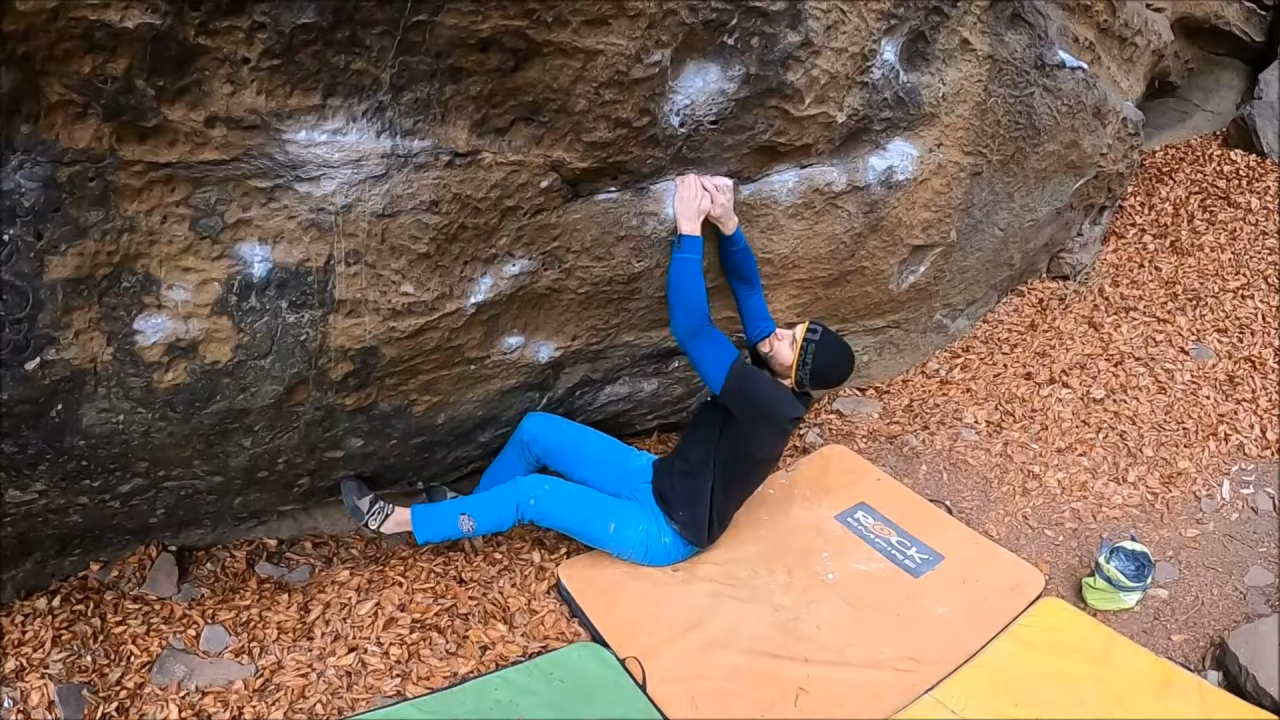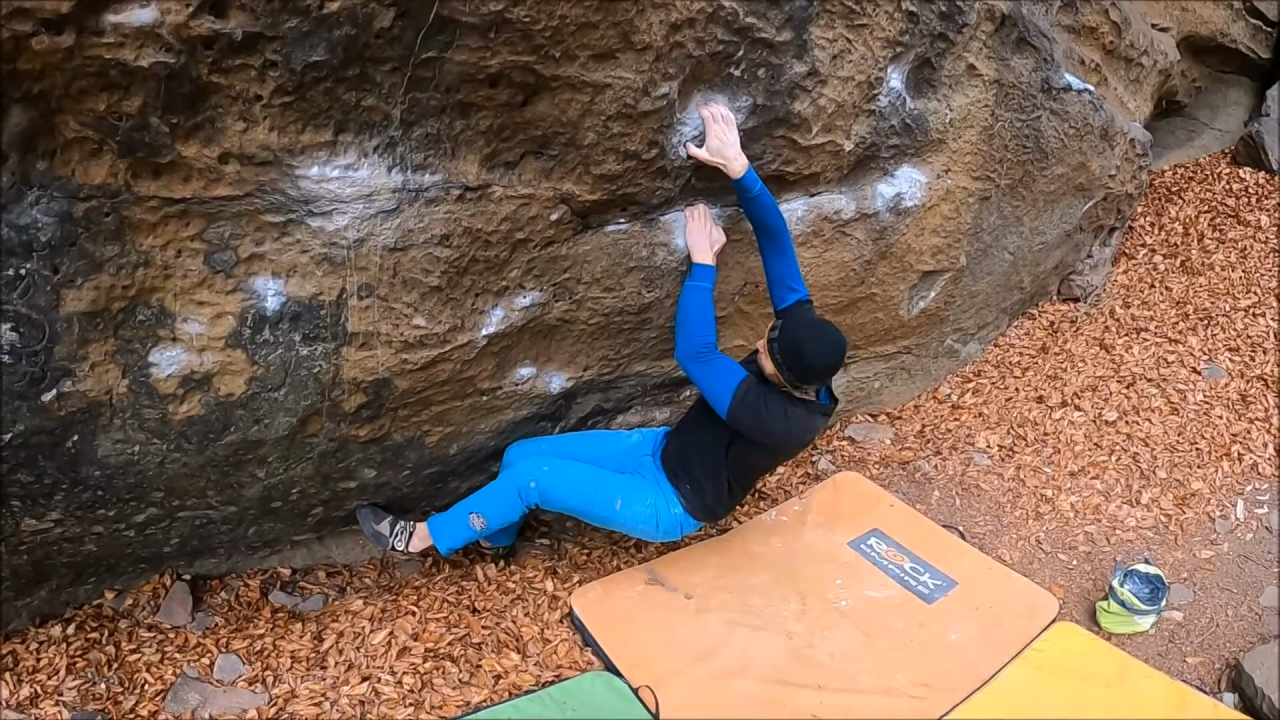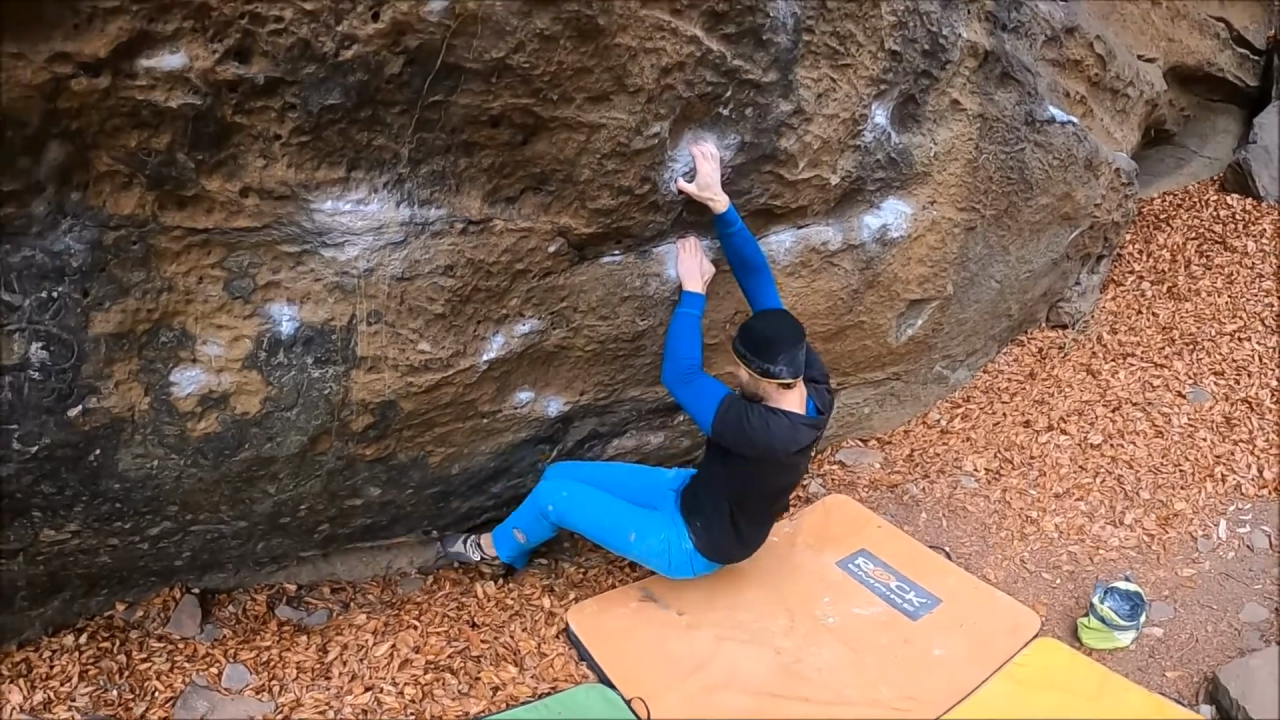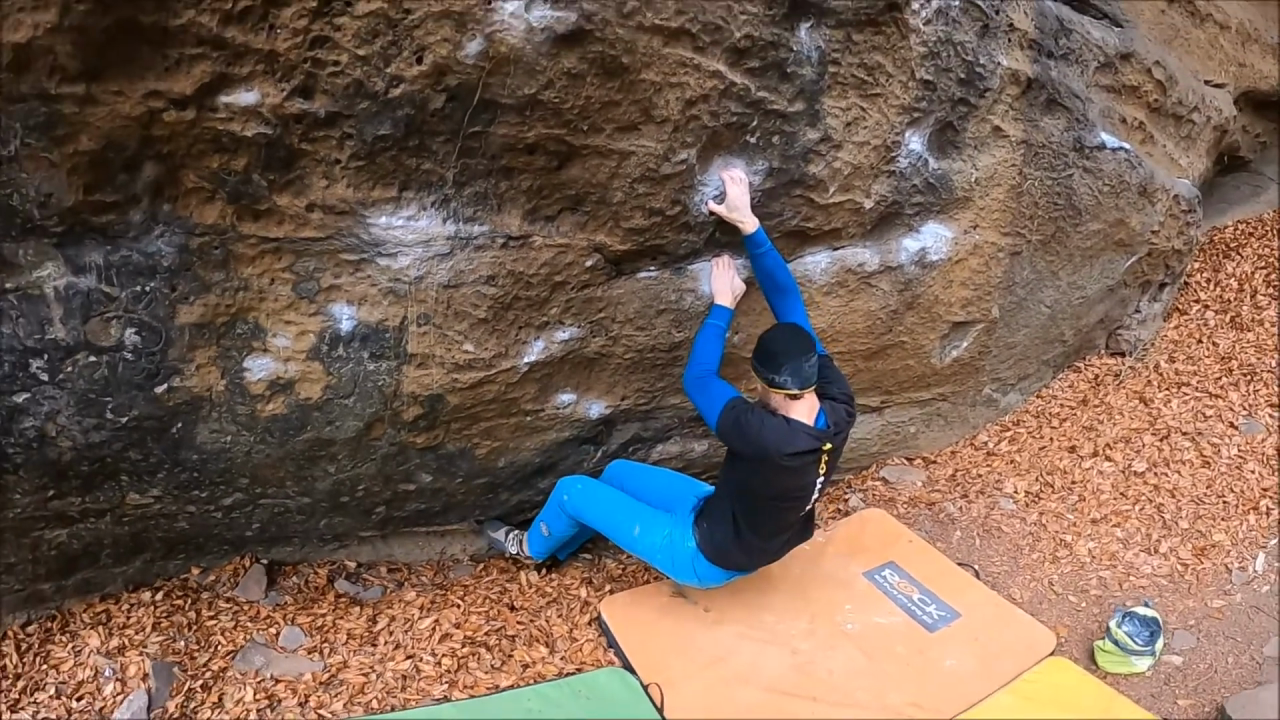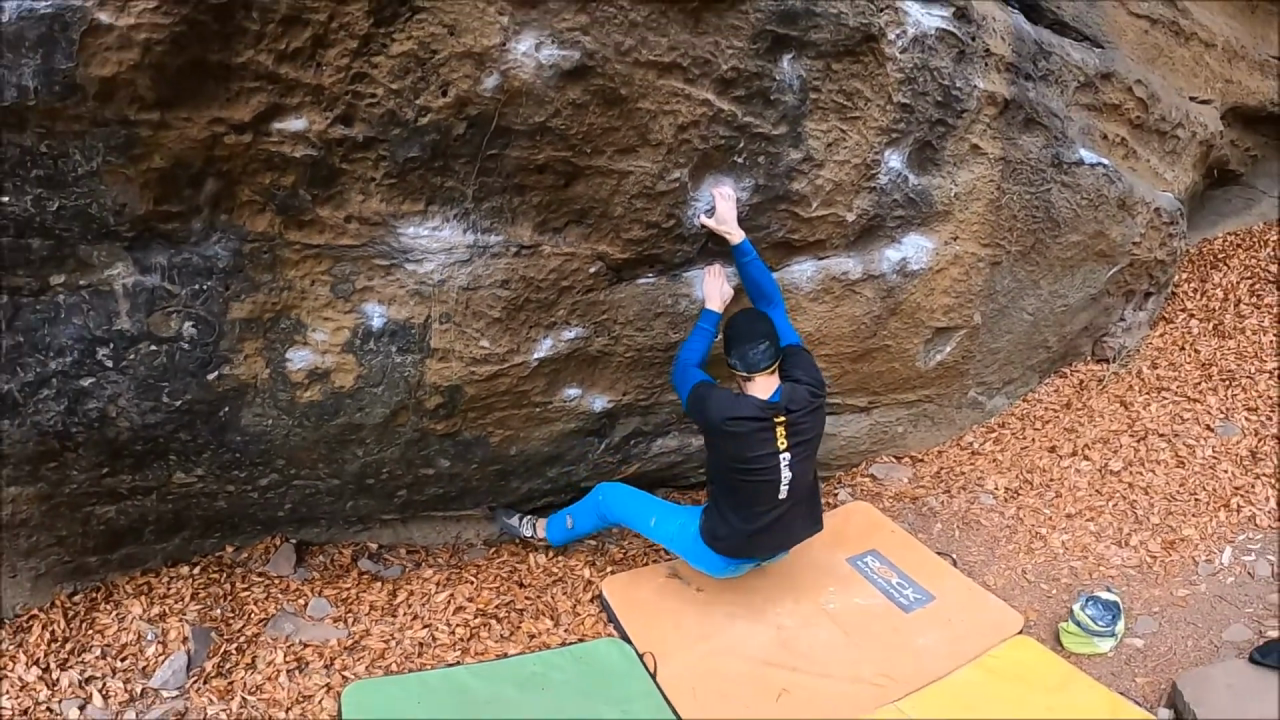
dt=1s
person 1, frame 1
left shoulder: (769, 403)
right shoulder: (770, 373)
left elbow: (691, 330)
right elbow: (747, 284)
left wrist: (690, 230)
right wrist: (728, 223)
left hip: (665, 532)
right hip: (656, 480)
left knee: (528, 496)
right knee: (536, 429)
left ankle: (405, 520)
right ankle: (474, 508)
person 1, frame 2
left shoulder: (780, 420)
right shoulder: (809, 344)
left elbow: (694, 353)
right elbow: (776, 242)
left wrist: (702, 260)
right wrist: (737, 165)
left hip: (671, 503)
right hip: (664, 449)
left knee: (531, 477)
right knee: (520, 455)
left ankle: (423, 537)
right ankle: (495, 536)
person 1, frame 3
left shoulder: (765, 433)
right shoulder: (813, 385)
left elbow: (680, 376)
right elbow: (762, 285)
left wrist: (693, 289)
right wrist: (718, 202)
left hip: (695, 547)
right hip: (694, 494)
left knee: (555, 496)
right knee: (560, 473)
left ankle: (493, 548)
right ankle: (510, 557)
person 1, frame 4
left shoulder: (772, 440)
right shoulder: (838, 406)
left elbow: (698, 380)
right elbow: (790, 307)
left wrist: (723, 303)
right wrist: (748, 224)
left hip: (709, 559)
right hip: (738, 526)
left knee: (572, 491)
right knee: (617, 473)
left ankle: (531, 548)
right ankle: (558, 547)
person 1, frame 5
left shoulder: (722, 412)
right shoulder: (809, 391)
left elbow: (684, 370)
right elbow: (772, 307)
left wrist: (713, 308)
right wrist: (735, 236)
left hip: (725, 557)
right hip: (784, 546)
left knee: (608, 496)
left ankle: (545, 532)
